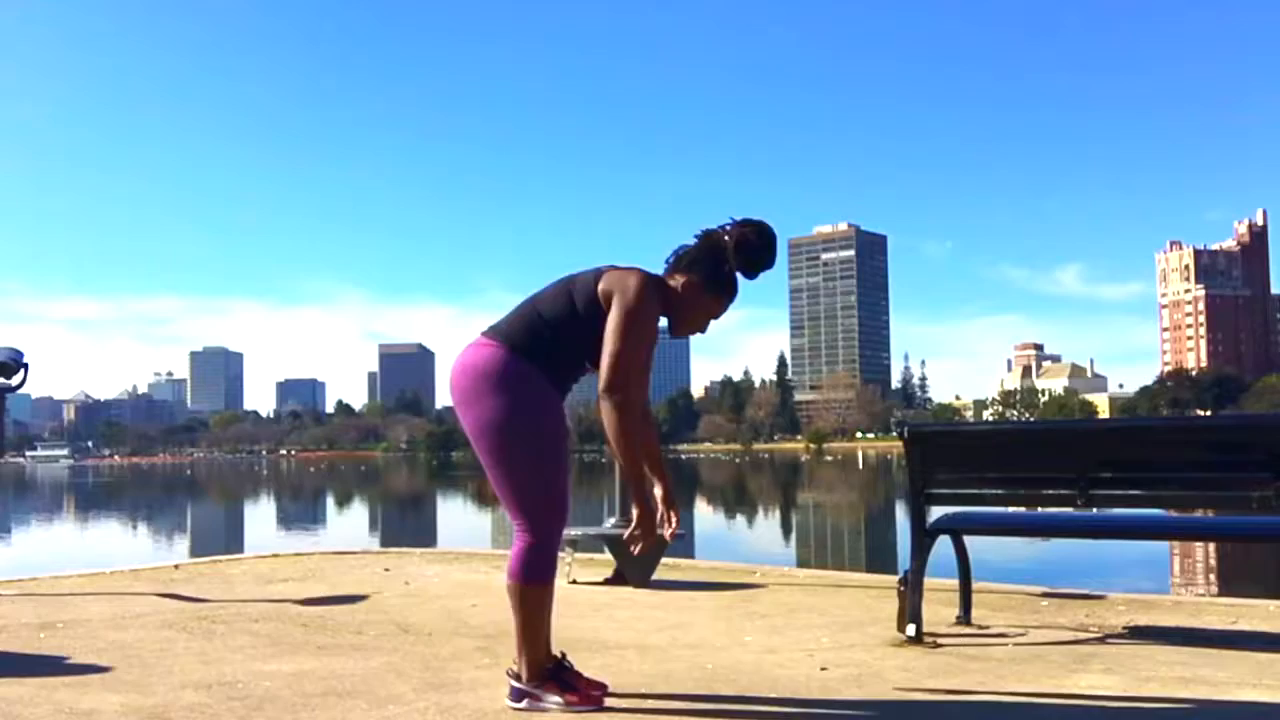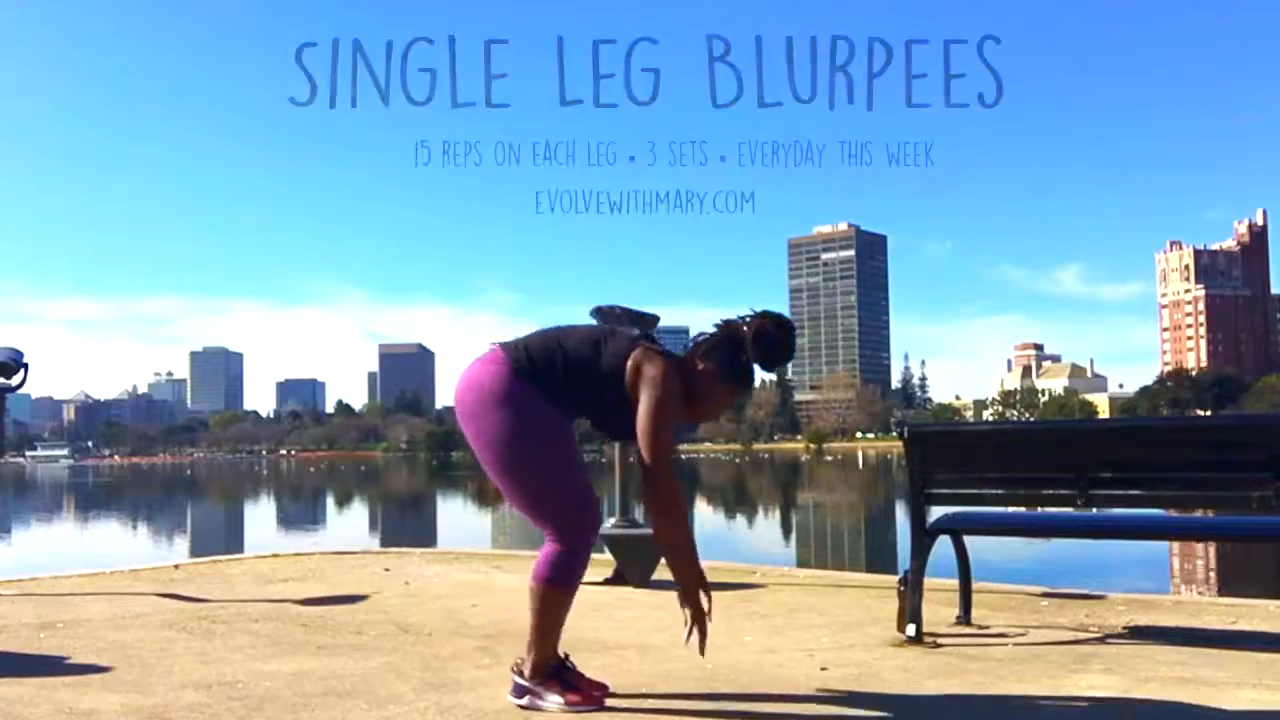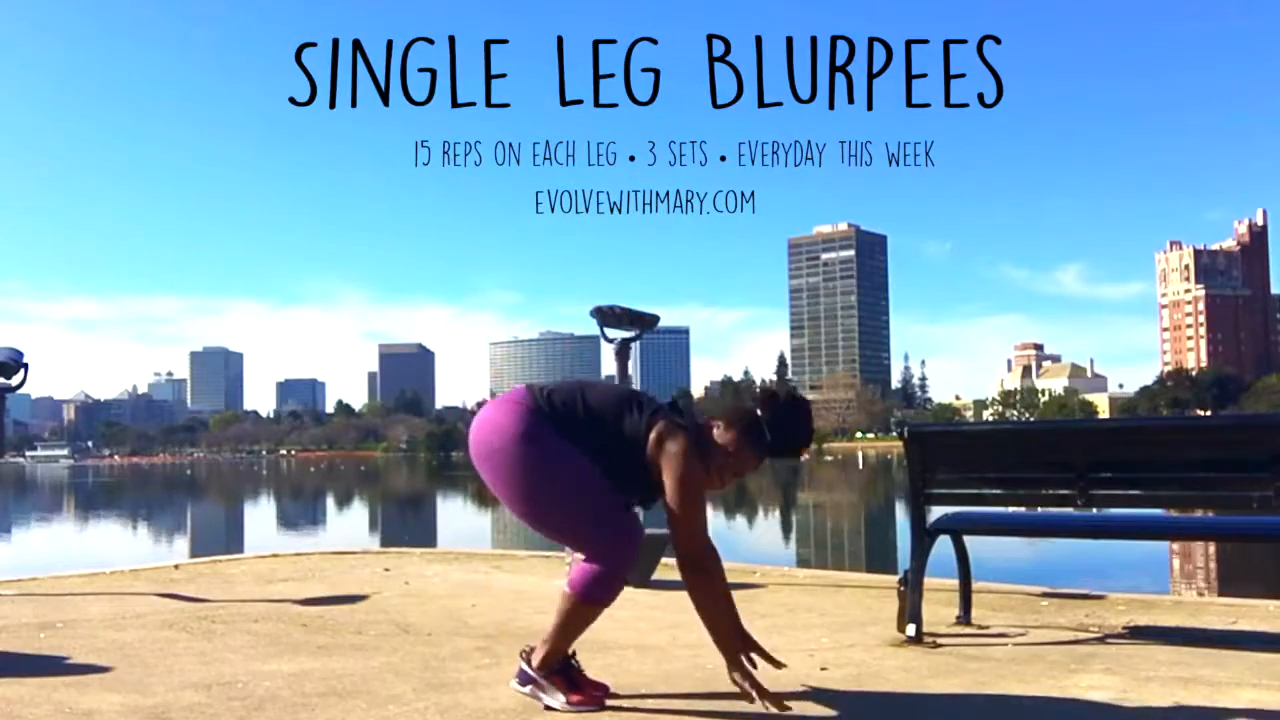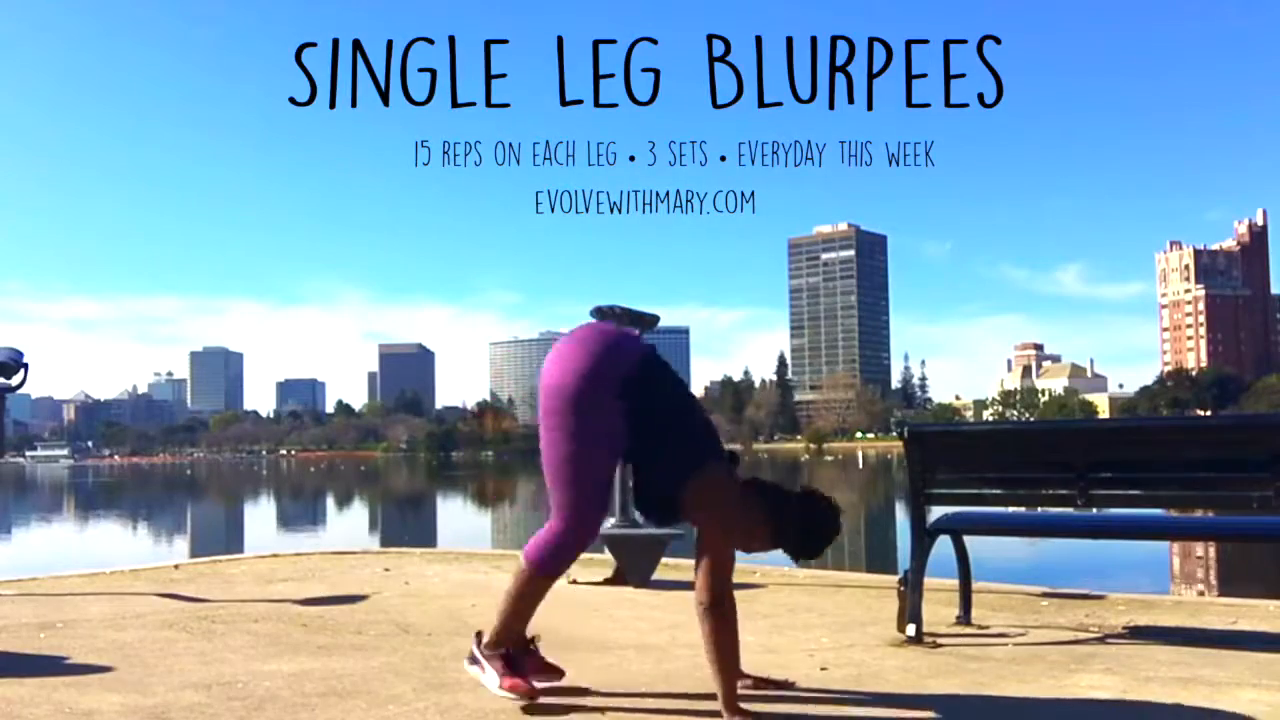
dt=0.3s
person 1, frame 1
left shoulder: (644, 308)
right shoulder: (640, 294)
left elbow: (633, 407)
right elbow: (612, 393)
left wrist: (657, 483)
right wrist: (639, 491)
left hip: (522, 382)
right hip: (496, 376)
left knee: (546, 522)
right knee: (539, 526)
left ankle: (542, 663)
right ankle: (528, 679)
person 1, frame 2
left shoulder: (660, 380)
right shoulder: (663, 377)
left elbow: (660, 489)
right elbow: (659, 488)
left wrist: (689, 576)
right wrist: (691, 584)
left hip: (518, 396)
right hip: (498, 391)
left knee: (579, 525)
right knee: (576, 530)
left ankle: (546, 662)
right ankle: (533, 674)
person 1, frame 3
left shoulder: (684, 449)
right shoulder: (683, 451)
left elbow: (699, 557)
right elbow: (696, 564)
left wrist: (736, 640)
right wrist: (736, 660)
left hip: (523, 432)
right hip: (510, 431)
left knee: (616, 541)
right knee: (616, 548)
left ankle: (552, 658)
right ankle: (541, 666)
person 1, frame 4
left shoulder: (716, 496)
right shoulder: (731, 508)
left elbow: (715, 597)
right elbow: (713, 603)
left wrist: (732, 670)
left knee: (576, 526)
right knee: (574, 527)
left ankle: (513, 641)
right ankle: (494, 647)
